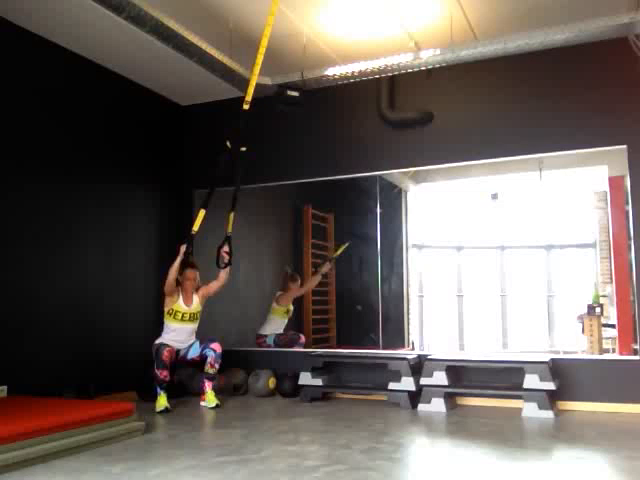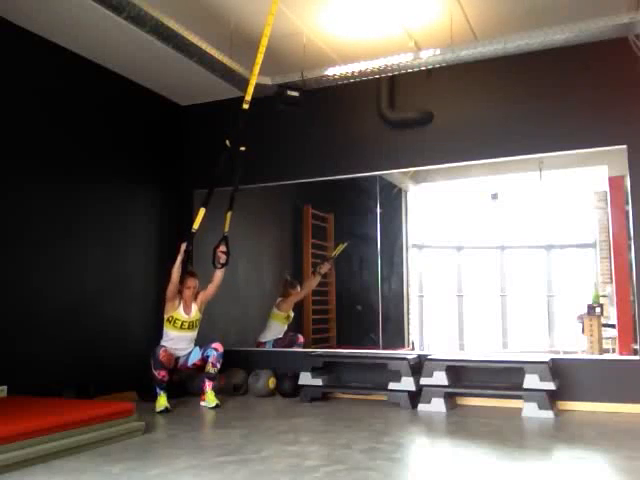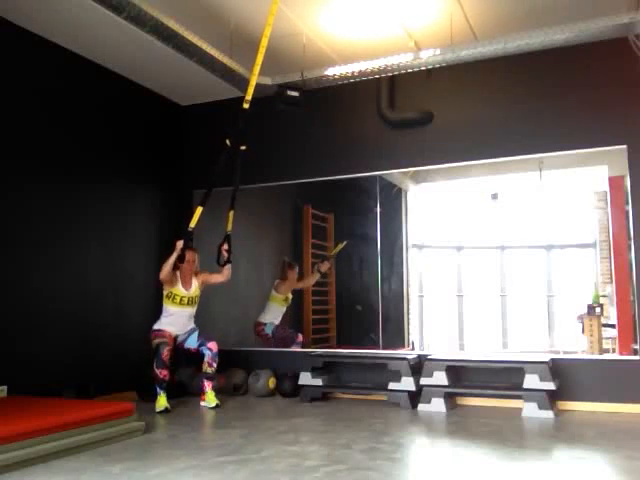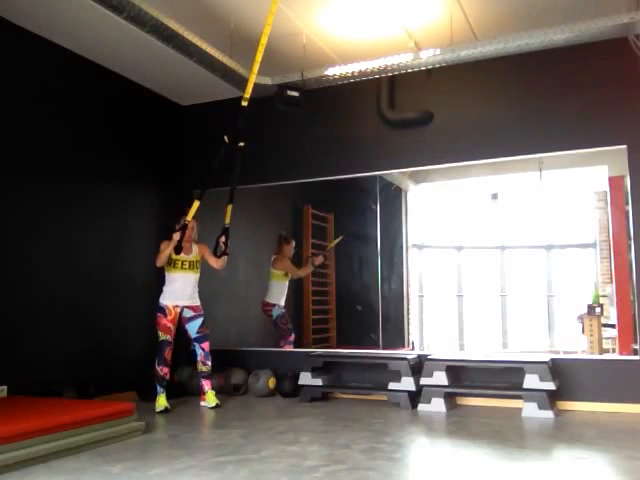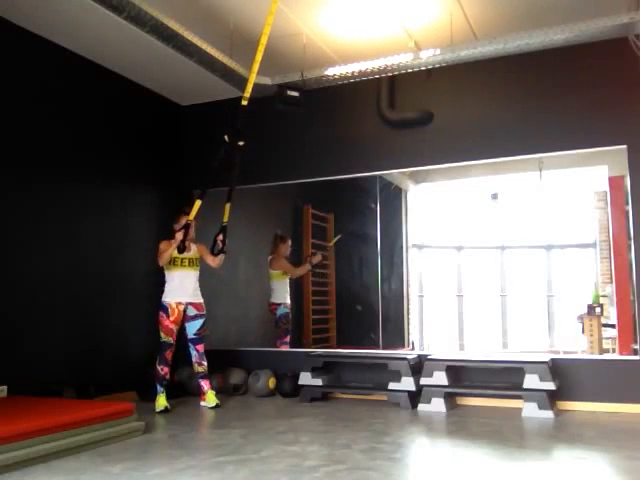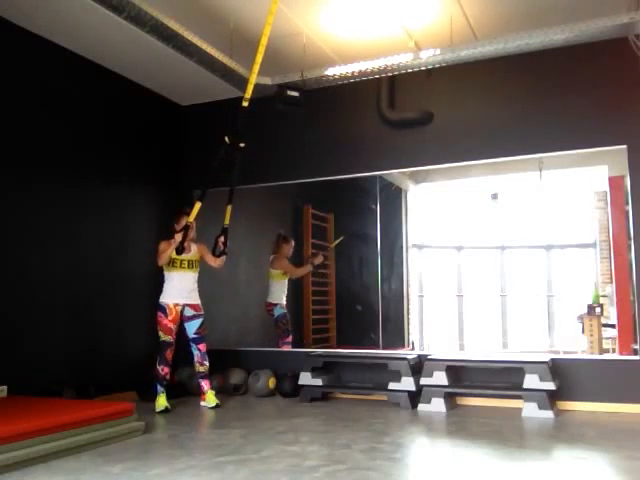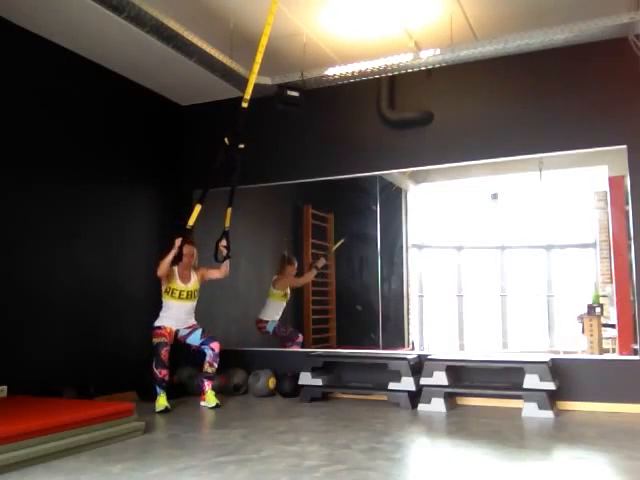
dt=0.4s
person 1, frame 1
left shoulder: (201, 294)
right shoulder: (172, 295)
left elbow: (221, 281)
right elbow: (169, 280)
left wrist: (226, 260)
right wrist: (180, 257)
left hip: (189, 346)
right hip: (167, 345)
left knee: (215, 347)
right knee: (164, 353)
left ankle: (207, 394)
right ankle: (161, 395)
person 1, frame 2
left shoulder: (199, 302)
right shoulder: (173, 302)
left elbow: (215, 283)
right elbow: (173, 281)
left wrist: (221, 261)
right wrist: (181, 255)
left hip: (188, 355)
right hip: (168, 354)
left knee: (216, 348)
right knee: (160, 353)
left ankle: (207, 394)
right ankle: (161, 396)
person 1, frame 3
left shoulder: (200, 279)
right shoulder: (171, 277)
left elbow: (224, 277)
right elbow: (162, 276)
left wrist: (226, 258)
right wrist: (176, 253)
left hip: (186, 330)
right hip: (163, 330)
left knee: (211, 347)
right knee: (163, 351)
left ankle: (207, 394)
right ankle: (161, 396)
person 1, frame 4
left shoulder: (200, 248)
right shoulder: (167, 245)
left elbow: (219, 265)
right elbow: (159, 262)
right wrist: (173, 243)
left hip: (192, 305)
right hip: (169, 304)
left knee: (203, 345)
right knee: (165, 347)
left ankle: (207, 393)
right ankle: (161, 395)
person 1, frame 5
left shoulder: (199, 248)
right shoulder: (166, 245)
left elbow: (216, 263)
right elbow: (161, 262)
left wrist: (222, 247)
right wrist: (176, 242)
left hip: (195, 303)
right hip: (172, 303)
left knee: (197, 346)
right knee: (167, 347)
left ankle: (206, 393)
right ankle: (161, 395)
person 1, frame 6
left shoulder: (199, 248)
right shoulder: (166, 244)
left elbow: (217, 263)
right elbow: (160, 261)
right wrist: (175, 243)
left hip: (192, 304)
right hip: (169, 304)
left knee: (199, 345)
right knee: (166, 347)
left ankle: (206, 393)
right ankle: (161, 395)
person 1, frame 7
left shoulder: (199, 274)
right shoulder: (170, 274)
left elbow: (223, 273)
right elbow: (160, 272)
left wrist: (224, 253)
right wrist: (174, 249)
left hip: (188, 326)
right hip: (165, 326)
left knee: (213, 346)
right knee: (161, 351)
left ankle: (206, 393)
right ankle: (161, 396)
